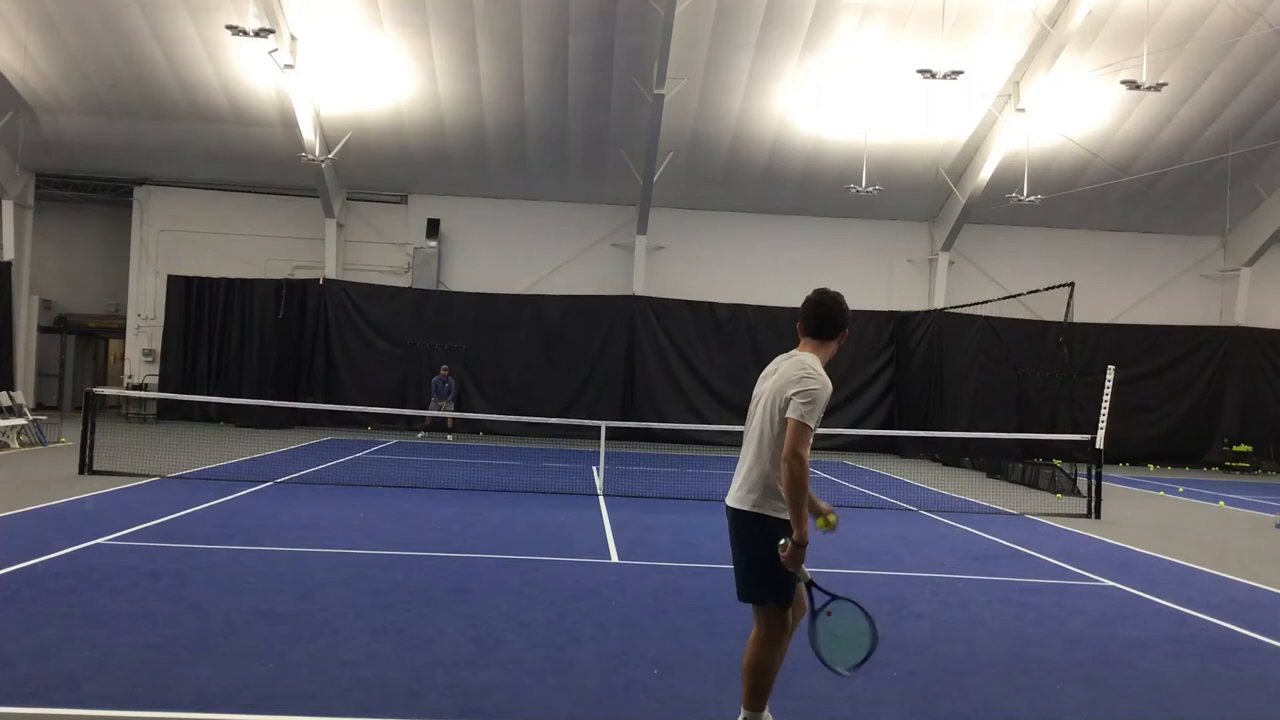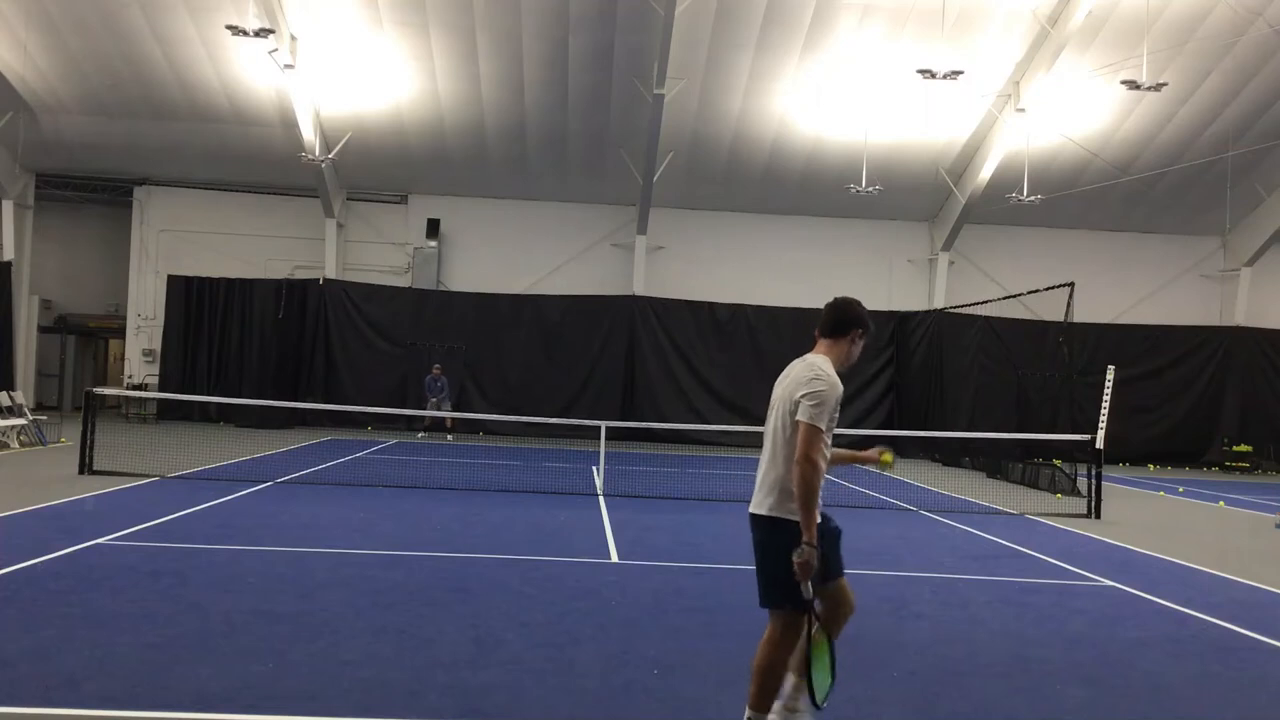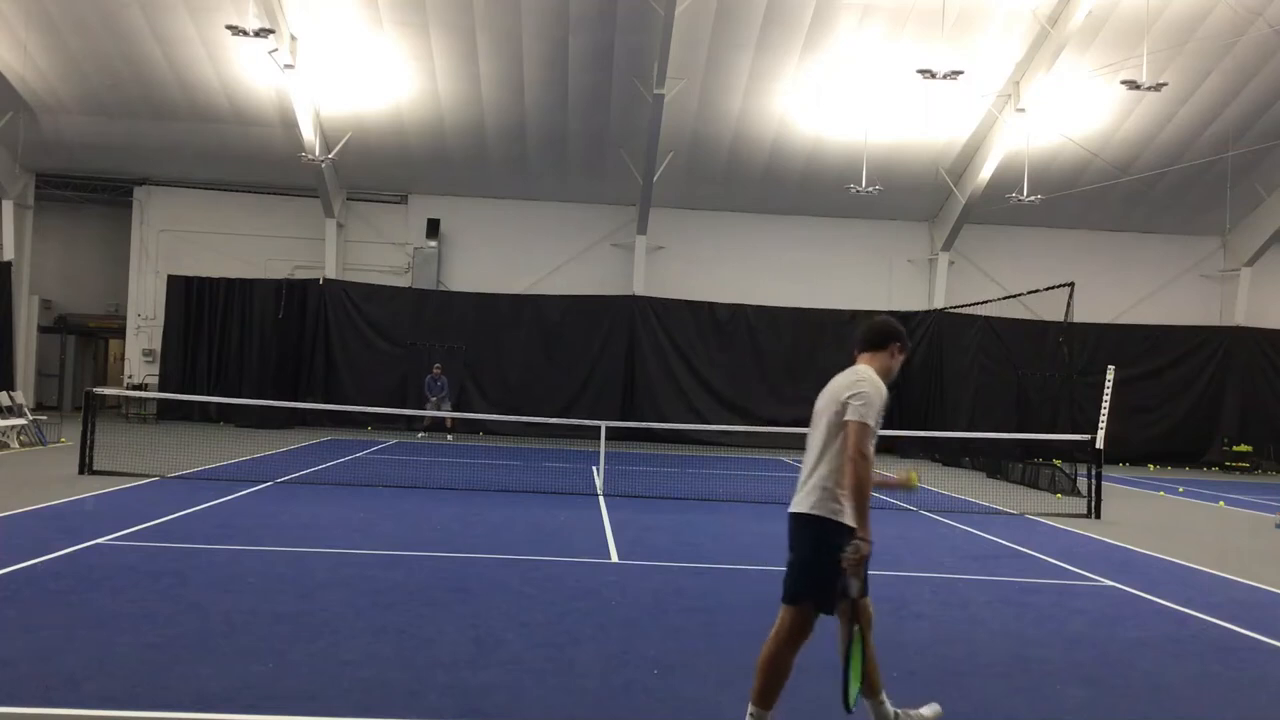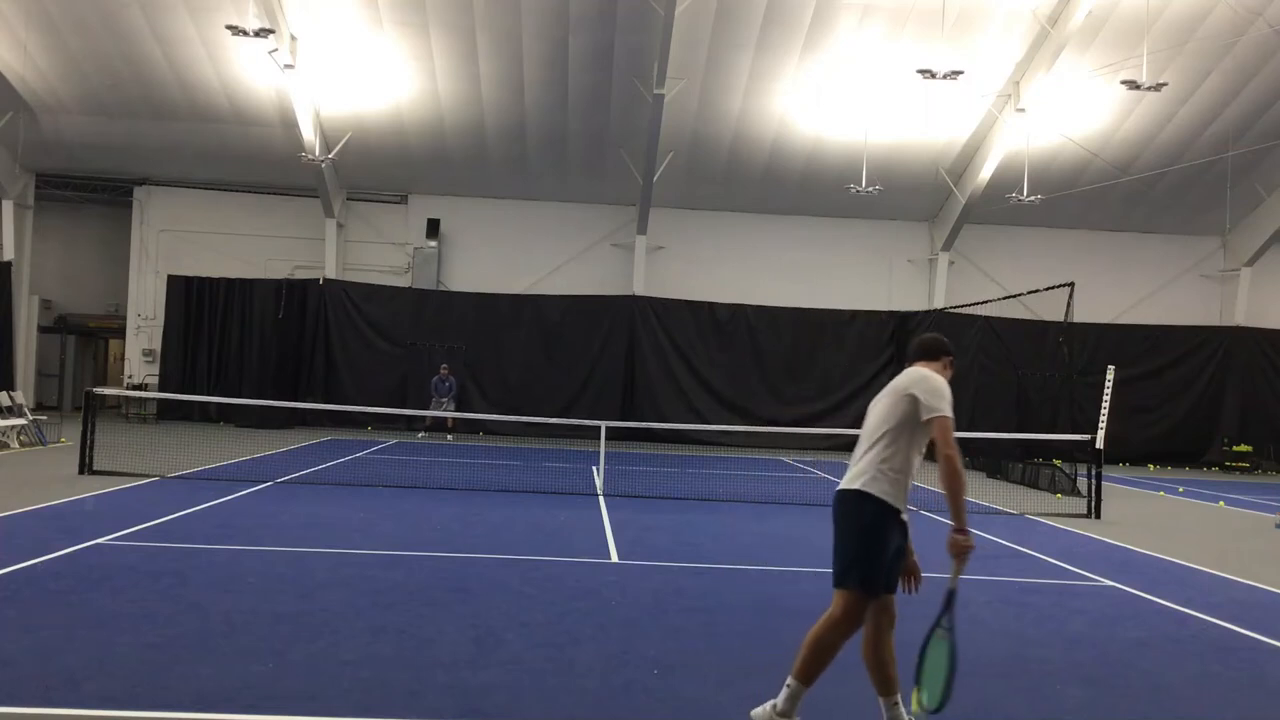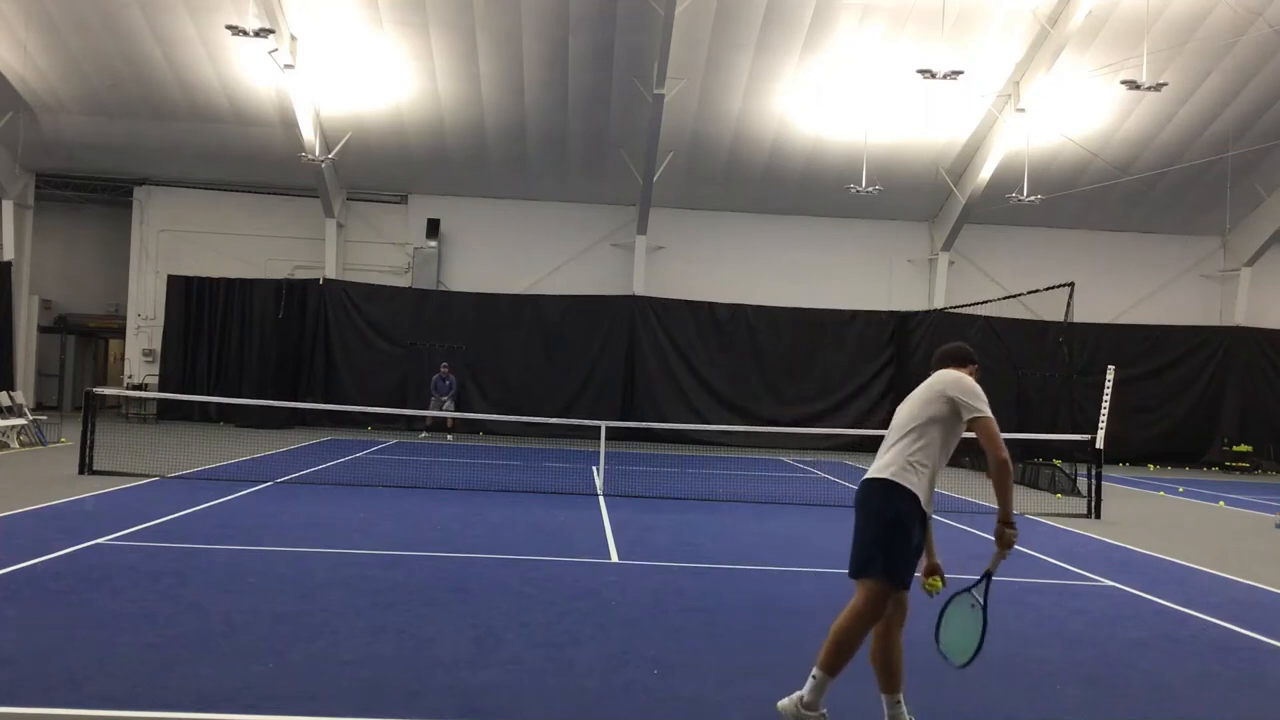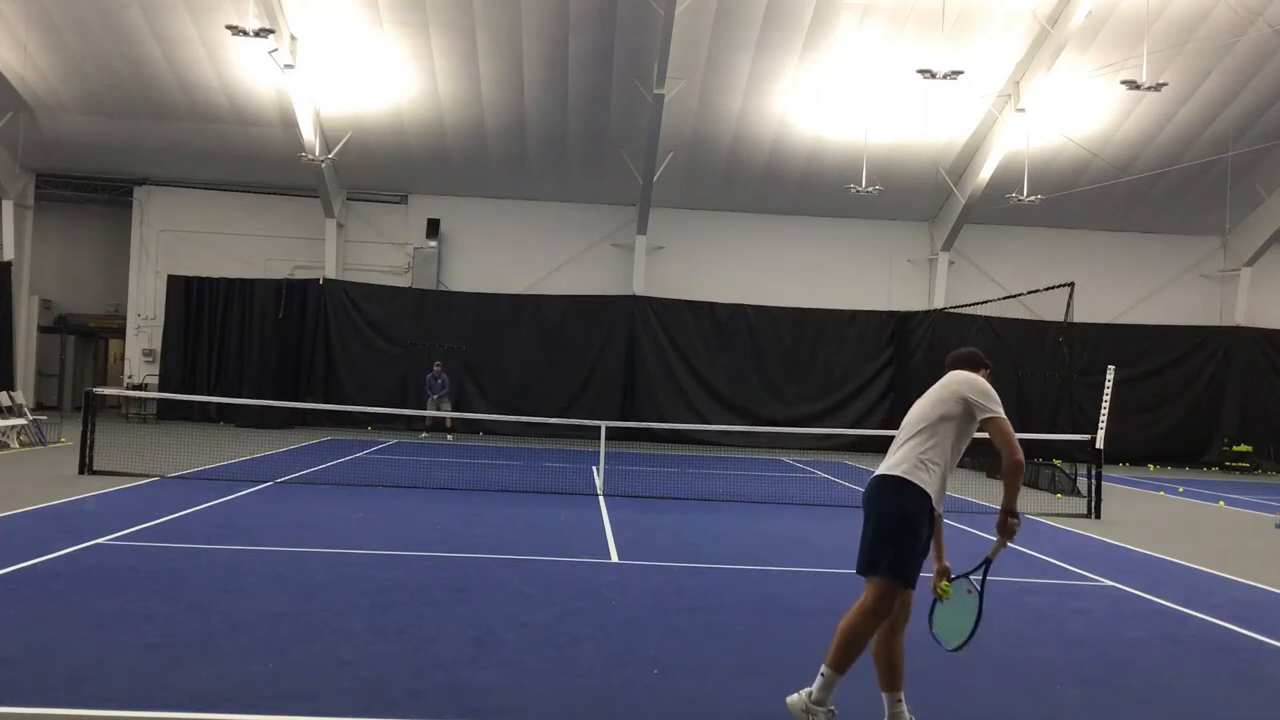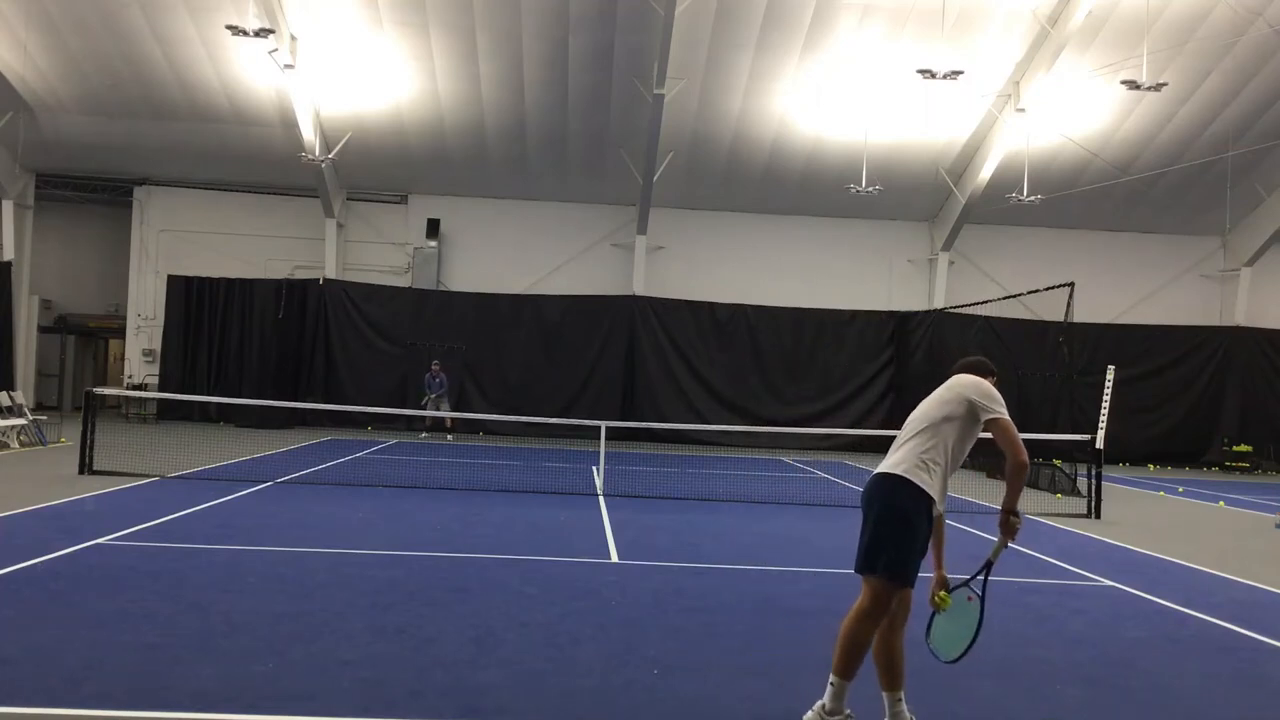
dt=0.3s
person 1, frame 1
left shoulder: (778, 366)
right shoulder: (813, 380)
right elbow: (792, 458)
left wrist: (811, 503)
right wrist: (799, 532)
left hip: (754, 507)
right hip: (766, 515)
left knee: (790, 613)
right knee: (772, 624)
person 1, frame 2
left shoulder: (799, 369)
right shoulder: (824, 380)
right elbow: (805, 461)
left wrist: (859, 457)
right wrist: (809, 540)
left hip: (787, 514)
right hip: (785, 519)
left knee: (840, 604)
right knee: (787, 627)
person 1, frame 3
left shoulder: (840, 383)
right shoulder: (868, 385)
right elbow: (856, 457)
left wrist: (884, 484)
right wrist: (860, 535)
left hip: (828, 518)
right hip: (821, 521)
left knee: (858, 617)
right knee: (795, 626)
person 1, frame 4
left shoulder: (898, 388)
right shoulder: (931, 382)
right elbow: (948, 455)
left wrist: (906, 551)
right wrist: (960, 528)
left hip: (873, 506)
right hip: (868, 505)
left knee: (883, 615)
right knee: (848, 611)
person 1, frame 5
left shoulder: (927, 393)
right shoulder: (961, 383)
right elbow: (999, 457)
left wrist: (929, 555)
right wrist: (1005, 520)
left hip: (890, 496)
right hip: (890, 496)
left knee: (892, 612)
right knee: (871, 603)
person 1, frame 6
left shoulder: (940, 397)
right shoulder: (974, 384)
left elbow: (930, 487)
right elbow: (1014, 457)
left wrist: (940, 560)
right wrist: (1008, 511)
left hip: (898, 494)
right hip: (900, 494)
left knee: (897, 612)
right knee: (878, 601)
person 1, frame 7
left shoulder: (948, 402)
right shoulder: (978, 387)
left elbow: (935, 495)
right elbow: (1019, 459)
left wrist: (939, 569)
right wrist: (1008, 510)
left hip: (903, 496)
right hip: (900, 493)
left knee: (895, 611)
right knee: (876, 601)
